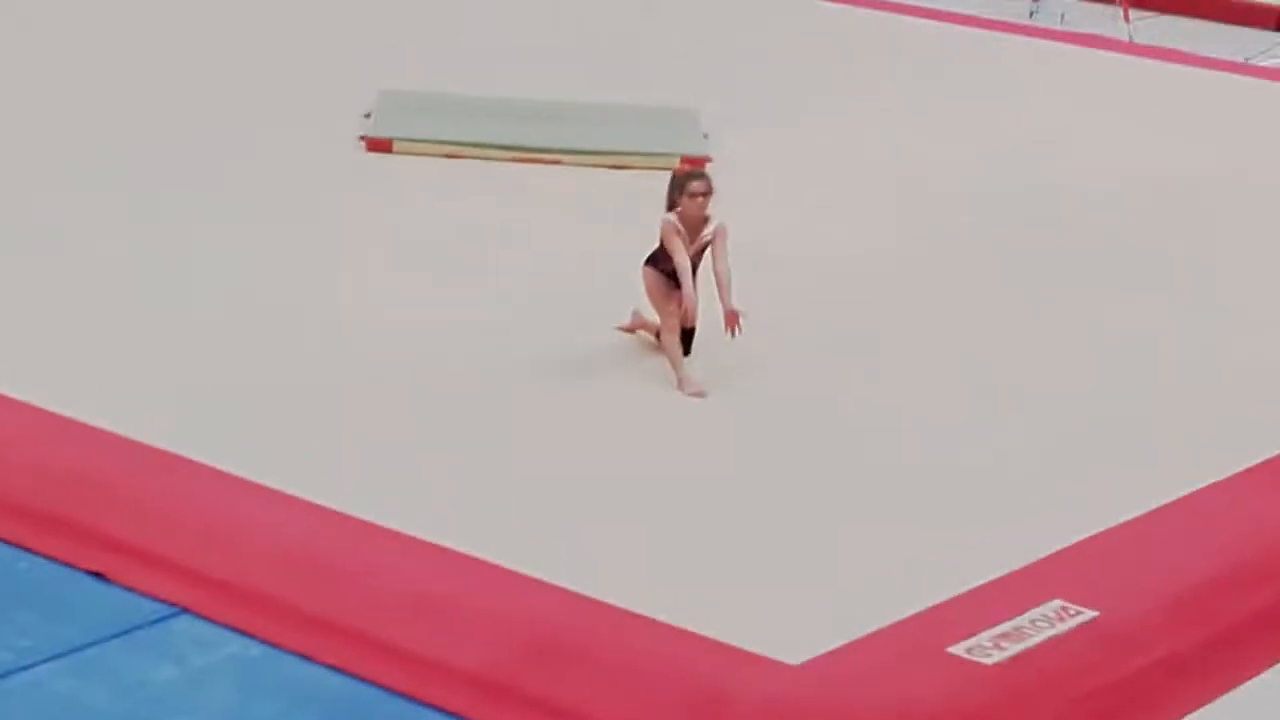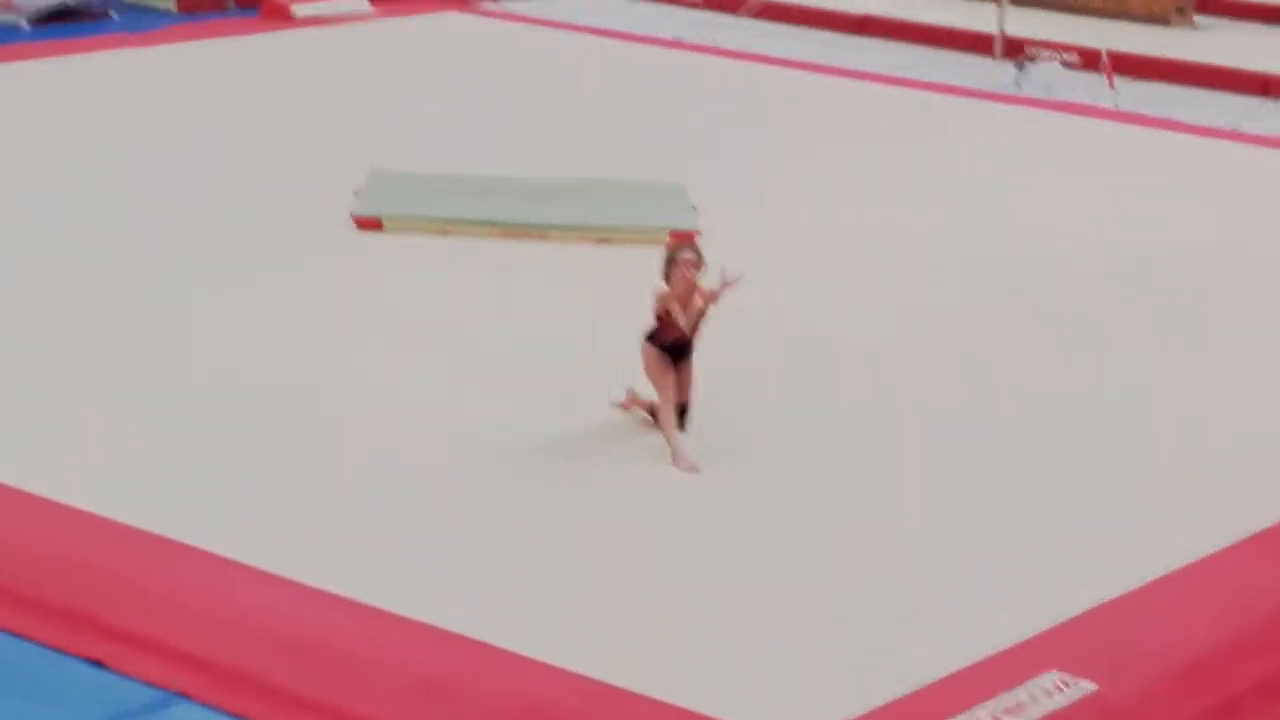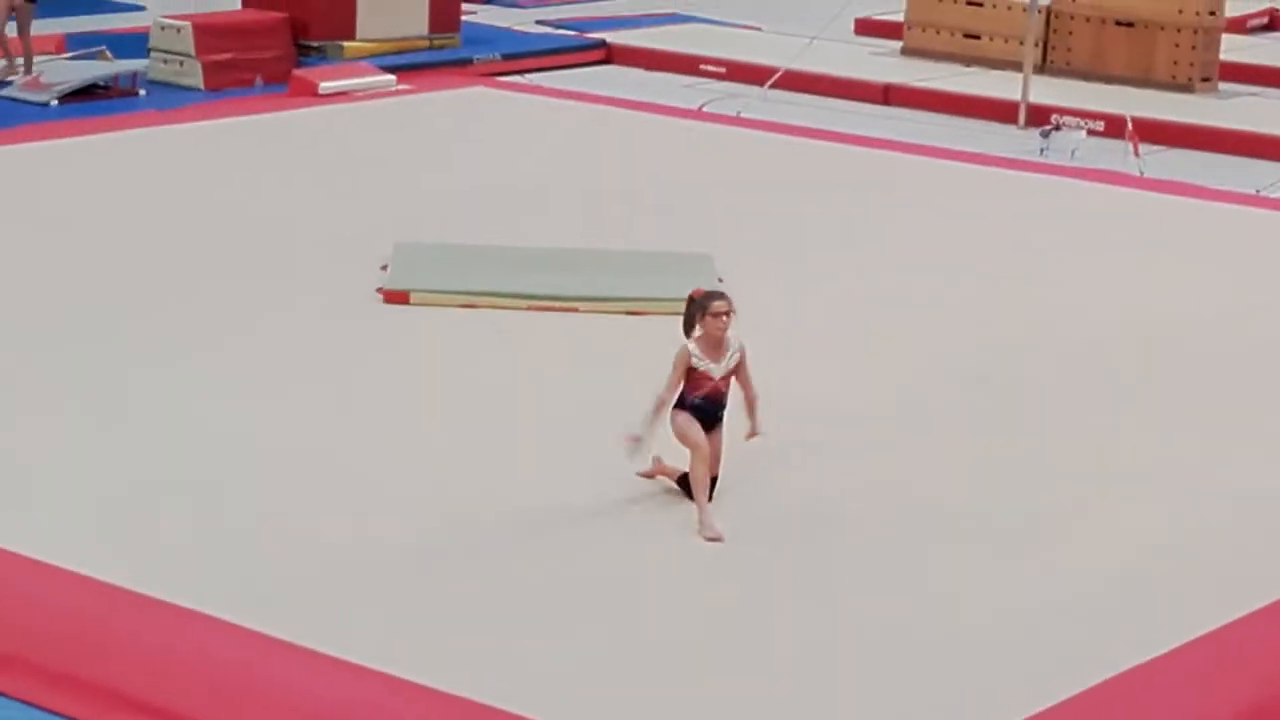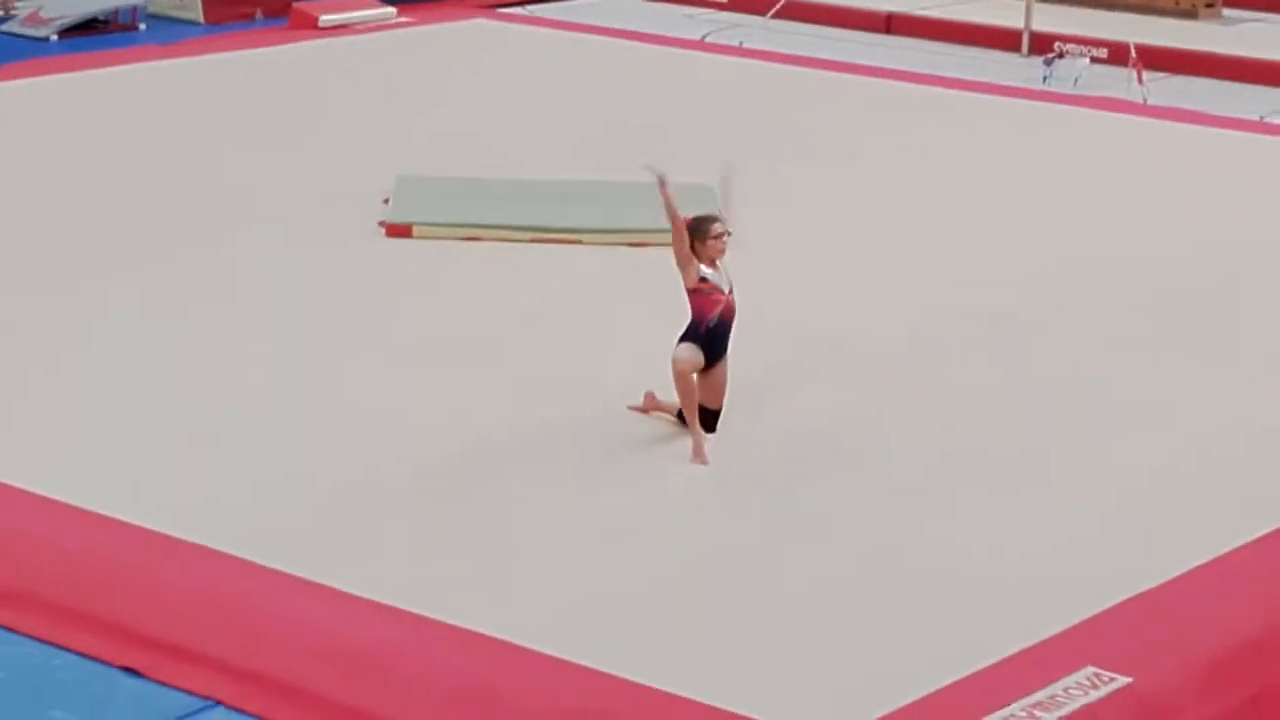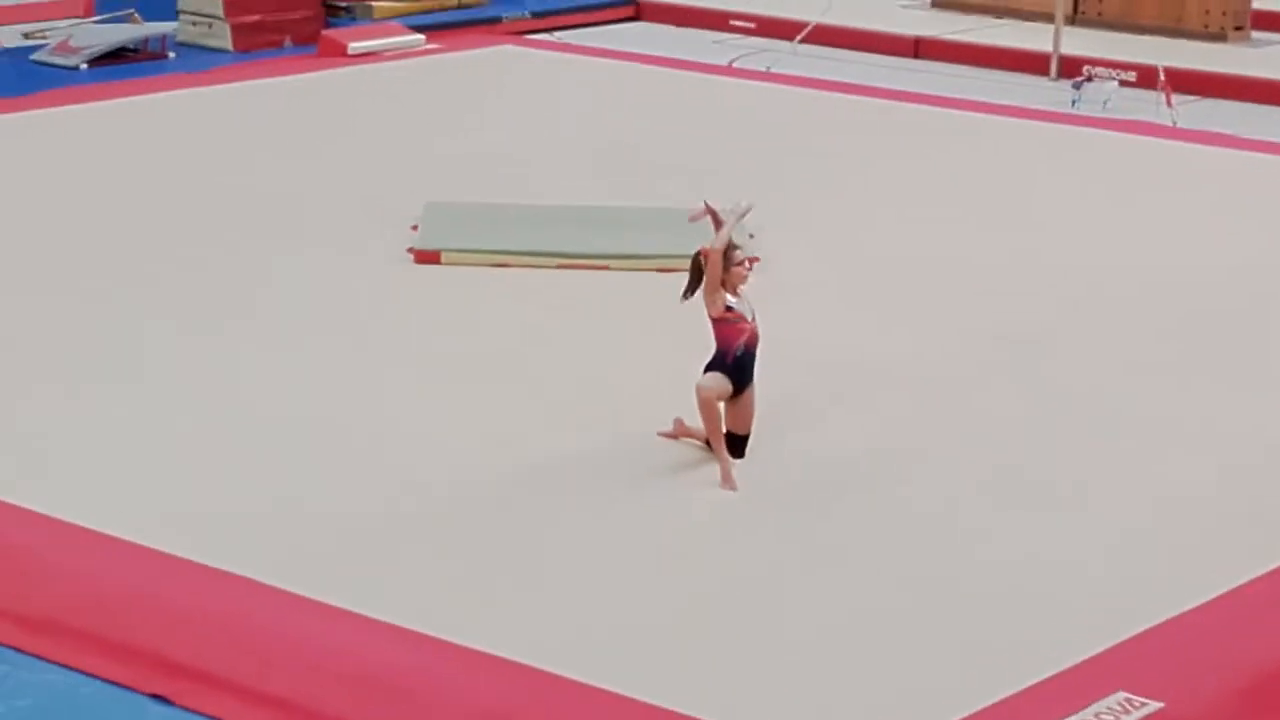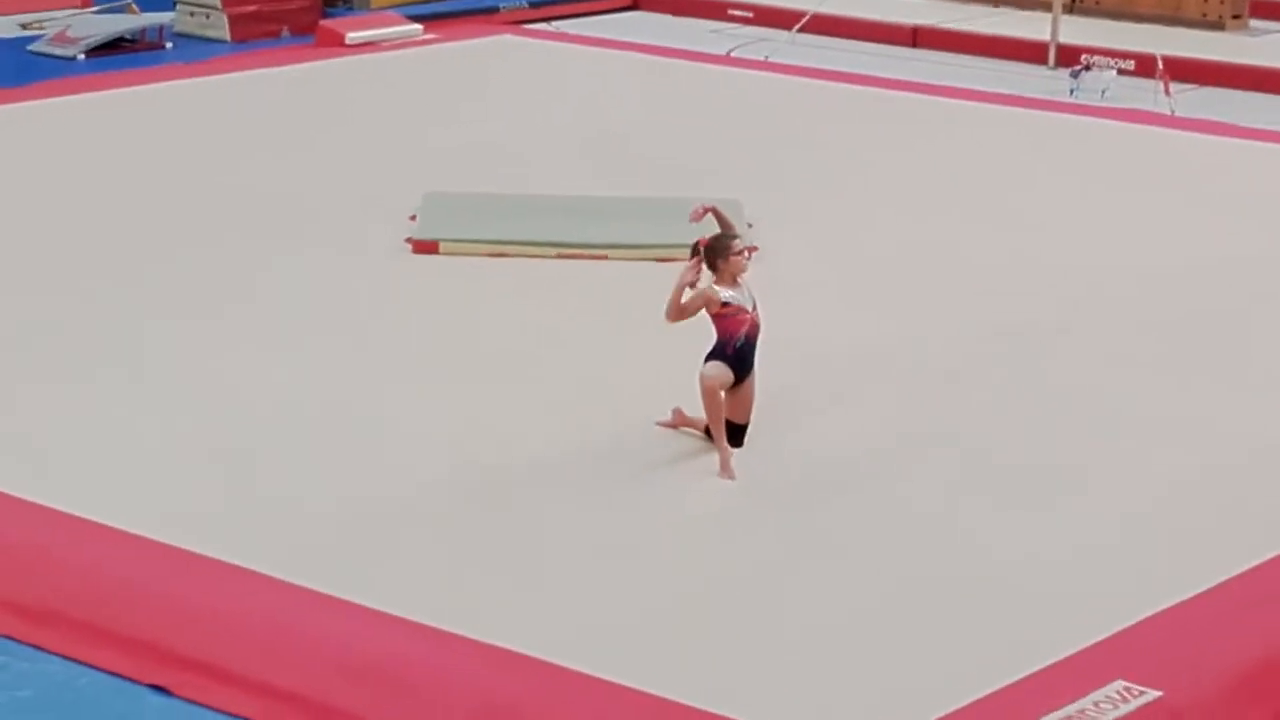
dt=0.4s
person 1, frame 1
left shoulder: (716, 228)
right shoulder: (669, 224)
left elbow: (721, 266)
right elbow: (680, 258)
left wrist: (727, 306)
right wrist: (687, 290)
left hip: (687, 275)
right hip: (658, 271)
left knee: (685, 346)
right knee: (671, 318)
left ankle: (641, 322)
right ankle: (683, 376)
person 1, frame 2
left shoulder: (703, 295)
right shoulder: (663, 296)
left elbow: (712, 297)
right elbow: (673, 297)
left wrist: (718, 291)
right wrist: (684, 287)
left hip: (683, 351)
right hip: (656, 349)
left knee: (680, 417)
right knee: (668, 394)
left ankle: (634, 399)
right ankle: (678, 451)
person 1, frame 3
left shoulder: (736, 347)
right shoulder: (688, 351)
left elbow: (747, 388)
right elbow: (667, 392)
left wrist: (753, 423)
right wrist: (645, 430)
left hip: (714, 417)
right hip: (686, 413)
left knee: (706, 487)
right knee: (702, 450)
left ankle: (661, 468)
right ankle: (705, 517)
person 1, frame 4
left shoulder: (719, 266)
right shoulder: (692, 268)
left elbow: (717, 226)
right elbow: (677, 227)
right wrist: (665, 191)
left hip: (718, 350)
right hip: (694, 342)
left knee: (710, 421)
right knee: (681, 364)
left ankle: (657, 403)
right ankle: (695, 434)
person 1, frame 5
left shoulder: (737, 291)
right shoulder: (716, 297)
left elbow: (727, 246)
right elbow: (714, 252)
left wrist: (715, 216)
right wrist: (731, 219)
left hip: (745, 373)
right hip: (722, 370)
left knee: (738, 447)
right knee: (705, 390)
left ankle: (685, 429)
right ankle: (723, 460)
person 1, frame 6
left shoulder: (739, 281)
right shoulder: (711, 294)
left elbow: (731, 236)
right elbow: (673, 315)
left wrist: (714, 211)
right wrist: (682, 283)
left hip: (746, 362)
right hip: (723, 359)
left knee: (736, 436)
right knee: (709, 378)
left ankle: (684, 419)
right ankle: (723, 451)
